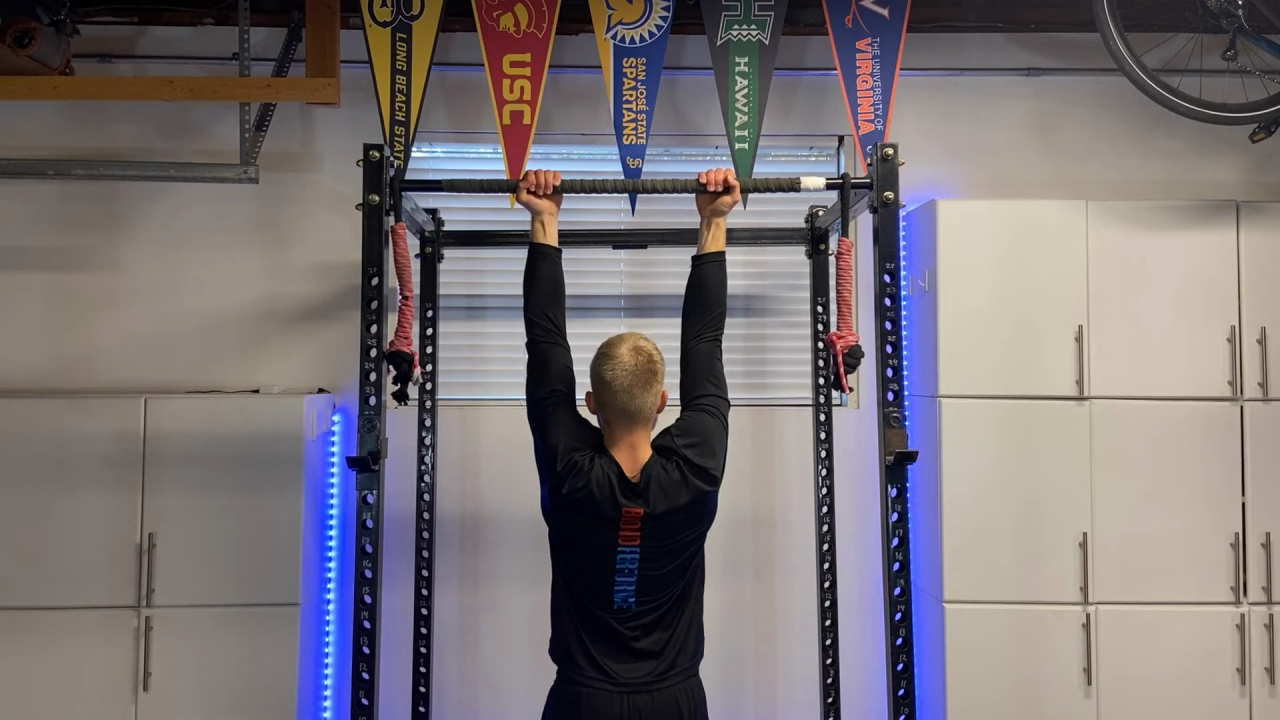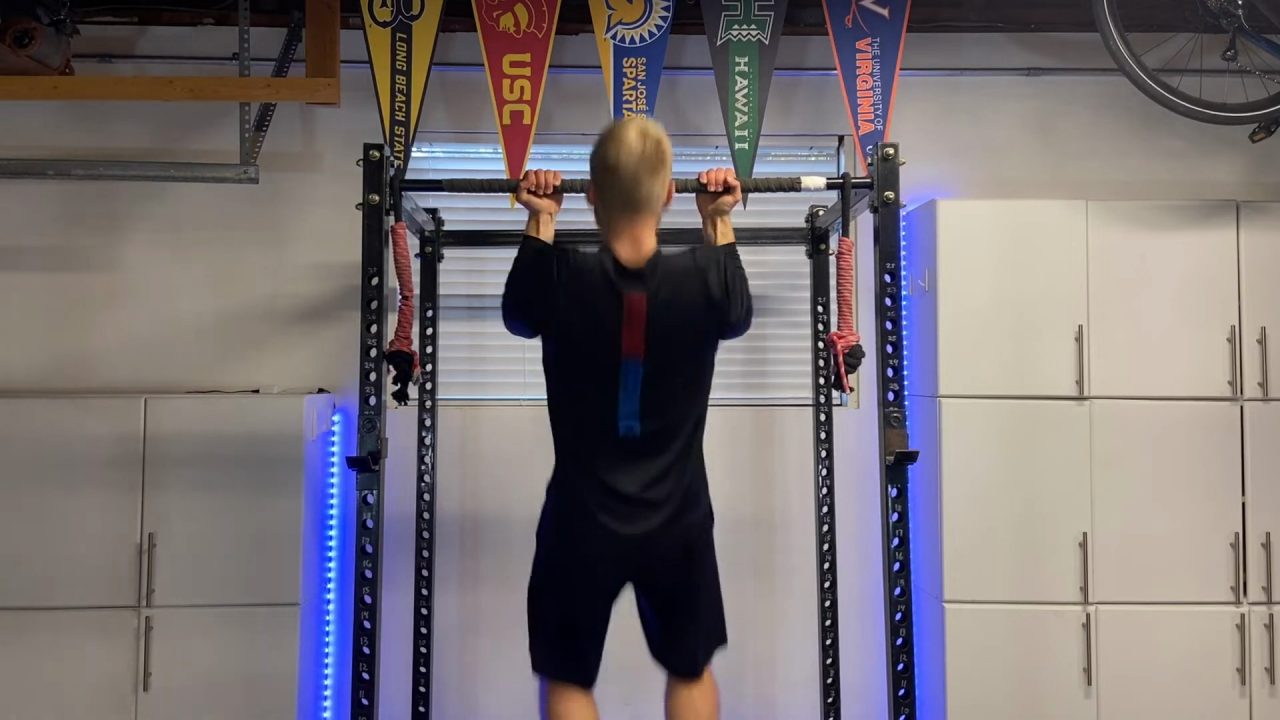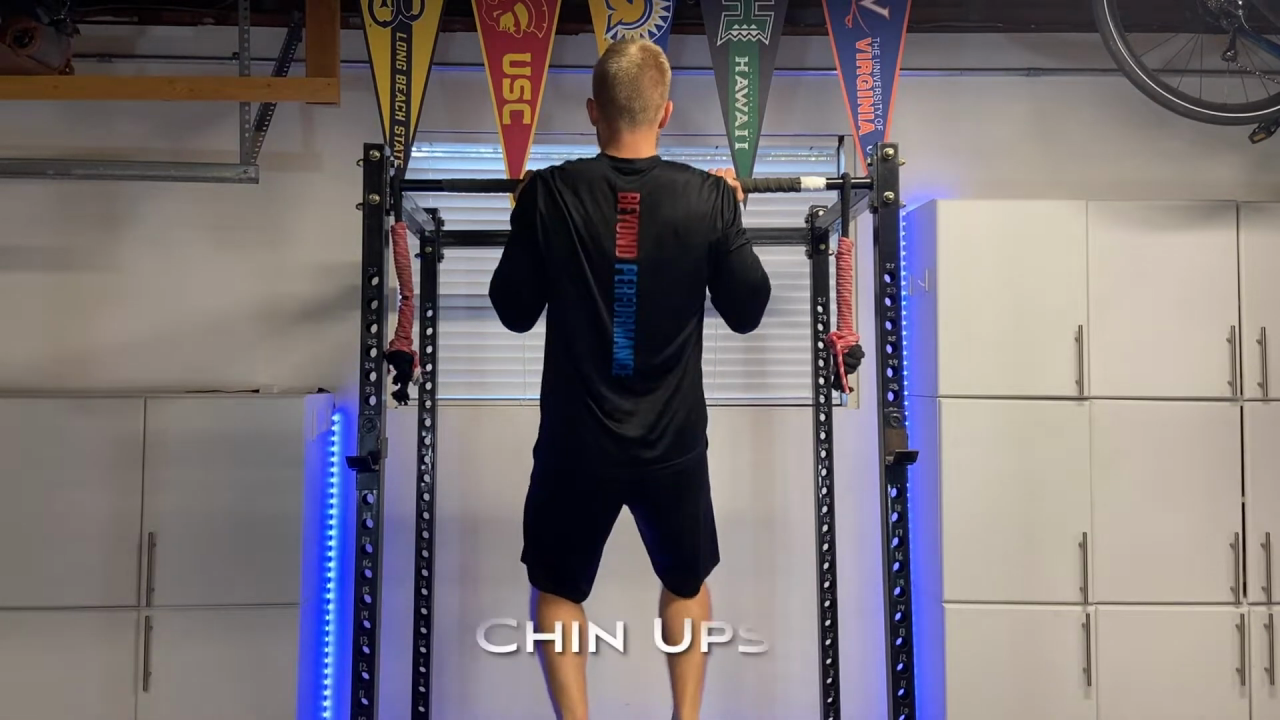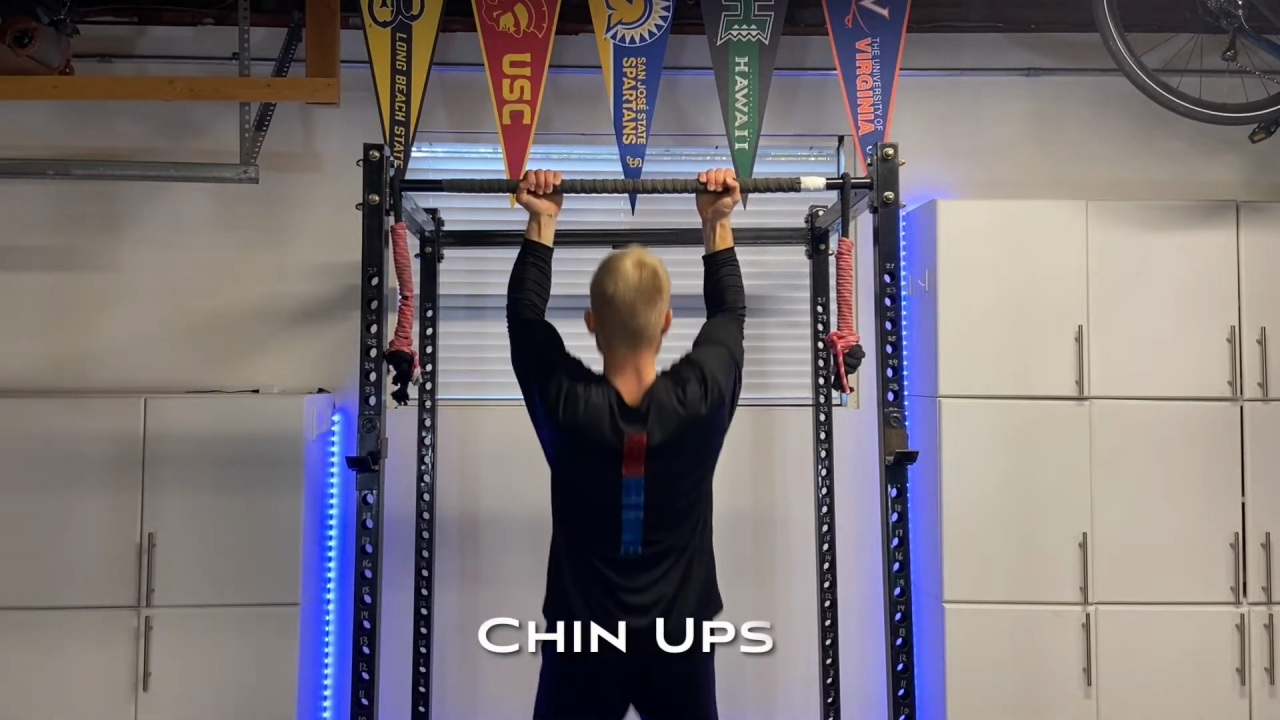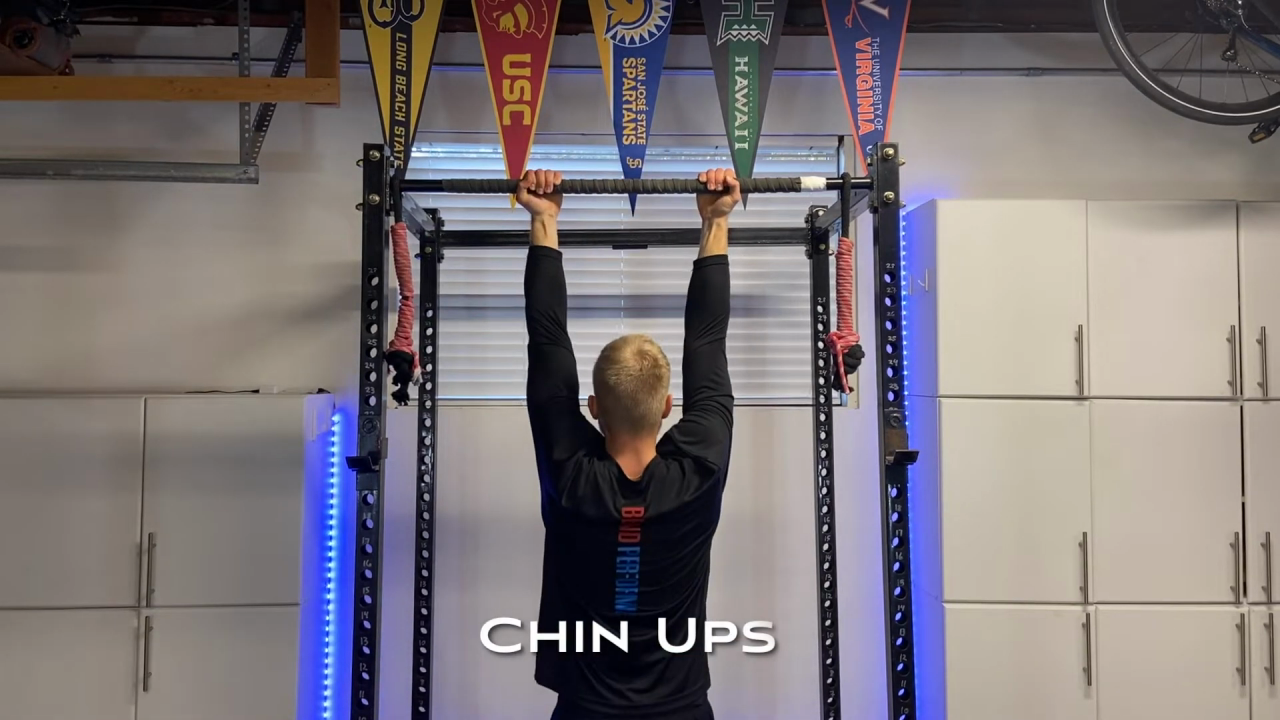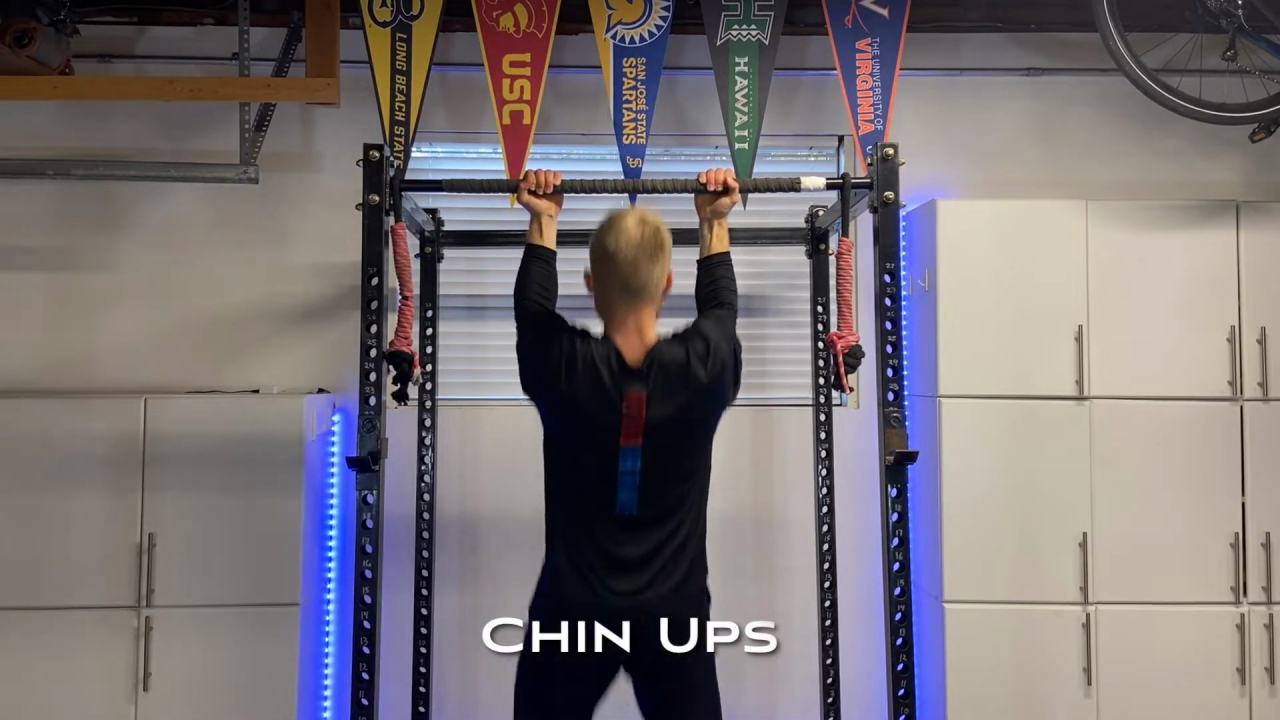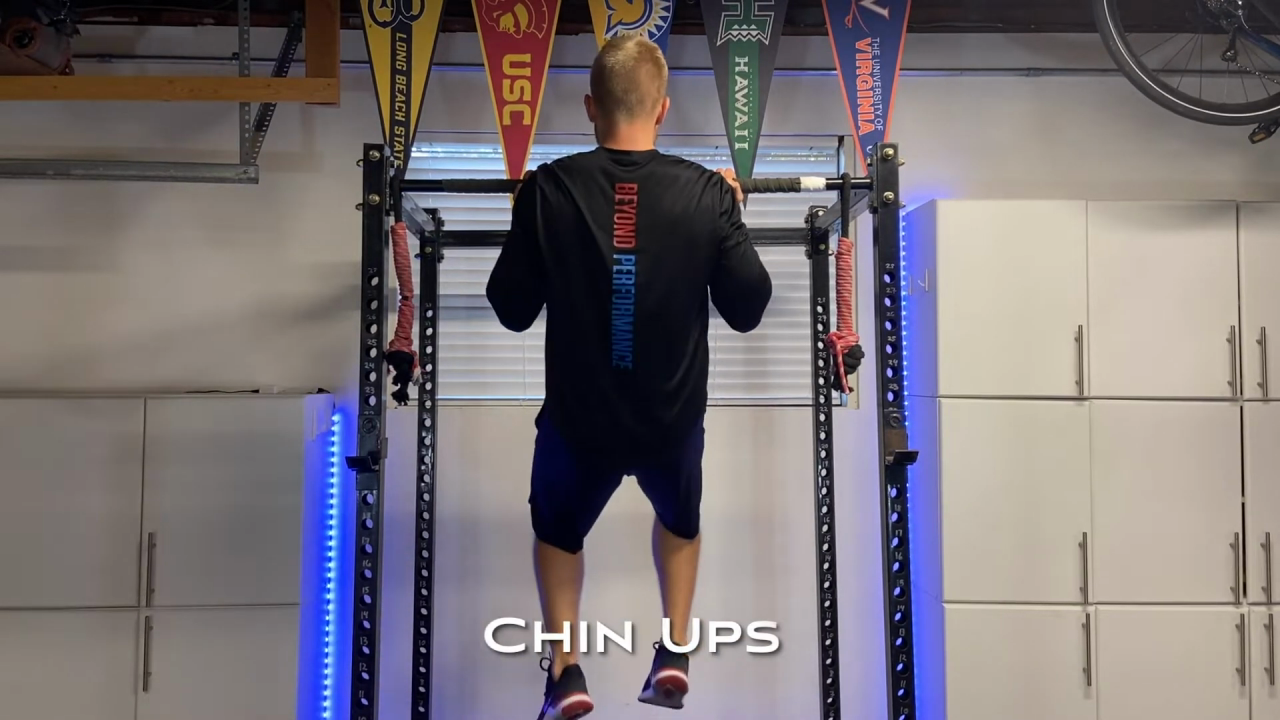
dt=0.7s
person 1, frame 1
left shoulder: (569, 473)
right shoulder: (694, 474)
left elbow: (545, 339)
right elbow: (703, 339)
left wrist: (544, 223)
right wrist: (713, 223)
person 1, frame 2
left shoulder: (559, 282)
right shoulder: (704, 282)
left elbow: (518, 312)
right elbow: (737, 314)
left wrist: (540, 219)
right wrist: (720, 221)
left hip: (581, 526)
right hip: (676, 525)
right knee: (690, 669)
person 1, frame 3
left shoulder: (550, 193)
right shoulder: (707, 196)
left elbow: (514, 311)
right elbow: (747, 311)
left hip: (577, 445)
right hip: (672, 445)
left knee: (557, 591)
right knee: (685, 586)
person 1, frame 4
left shoulder: (566, 407)
right shoulder: (701, 401)
left elbow: (523, 315)
right elbow: (730, 313)
left wrist: (542, 221)
right wrist: (717, 222)
left hip: (583, 641)
right hip: (678, 638)
person 1, frame 5
left shoulder: (569, 476)
right shoulder: (699, 474)
left elbow: (547, 336)
right elbow: (707, 335)
left wrist: (544, 222)
right wrist: (715, 223)
person 1, frame 6
left shoulder: (564, 369)
right shoulder: (702, 368)
left elbow: (533, 312)
right elbow: (720, 310)
left wrist: (542, 222)
right wrist: (715, 222)
left hip: (574, 611)
right hip: (674, 611)
person 1, frame 7
left shoulder: (549, 189)
right shoulder: (706, 192)
left elbow: (513, 309)
right elbow: (747, 309)
left hip: (577, 421)
right hip: (671, 420)
left knee: (557, 534)
right knee: (680, 523)
right ankle: (674, 654)
